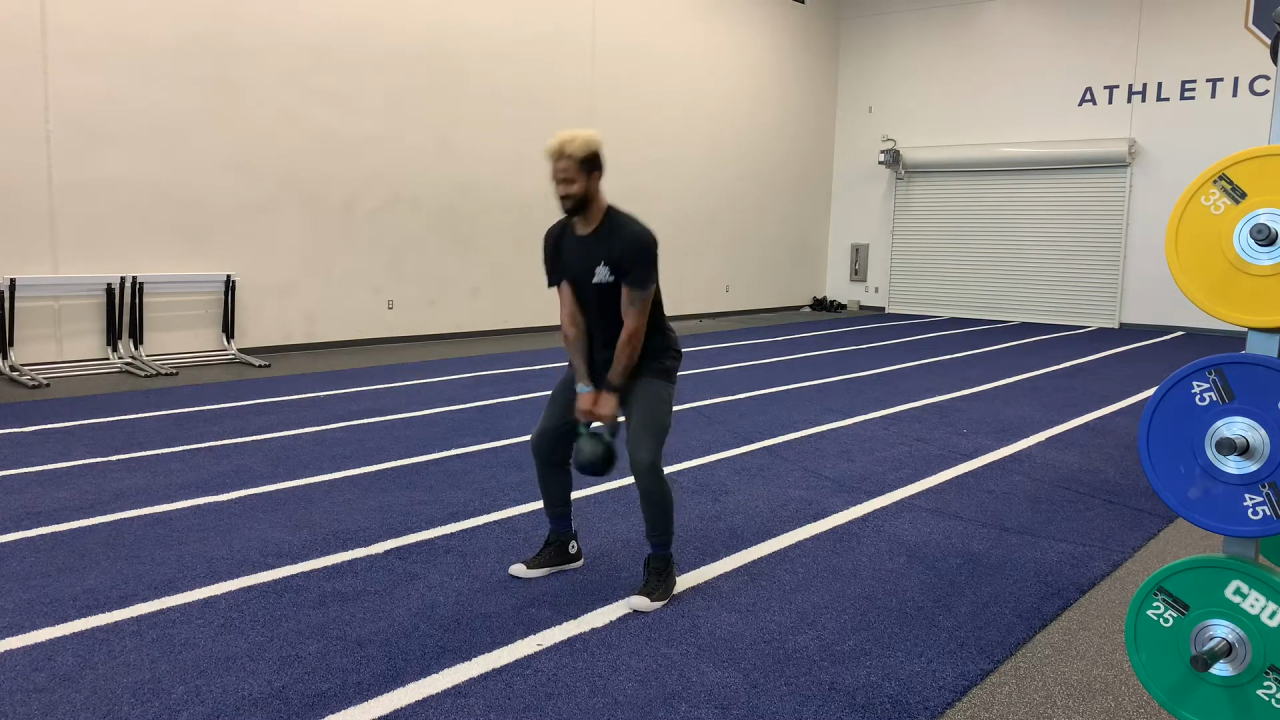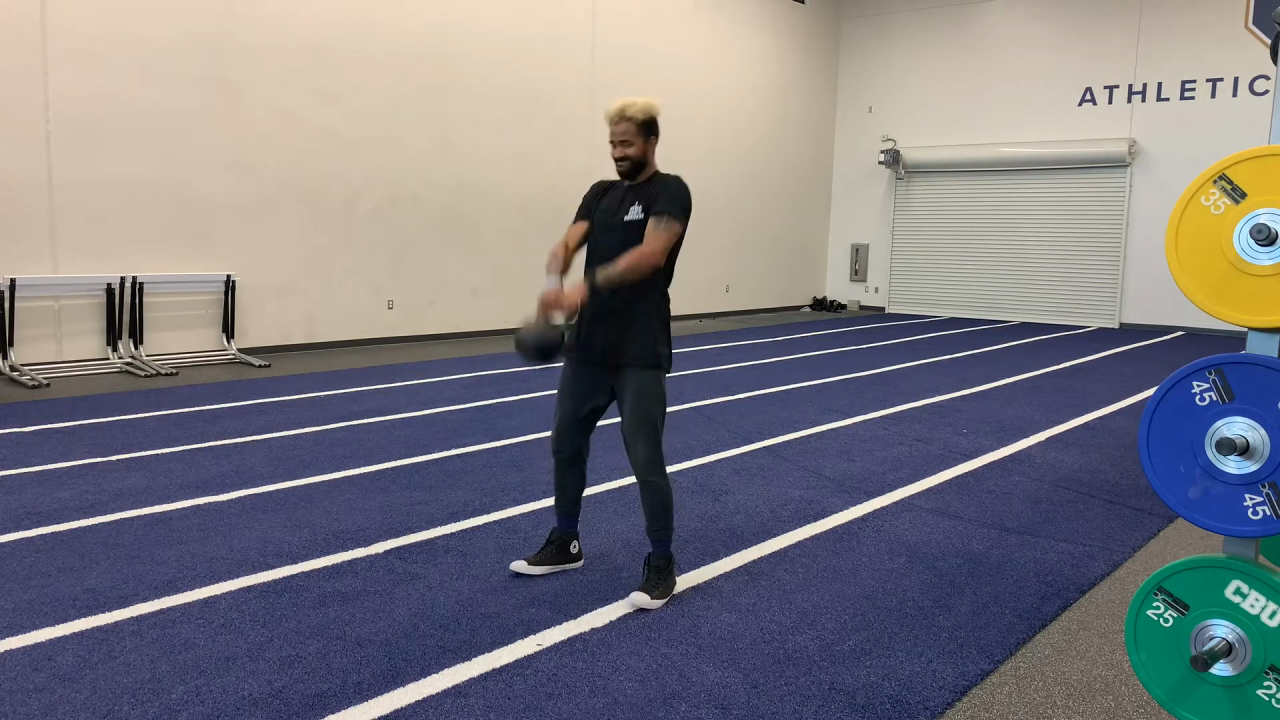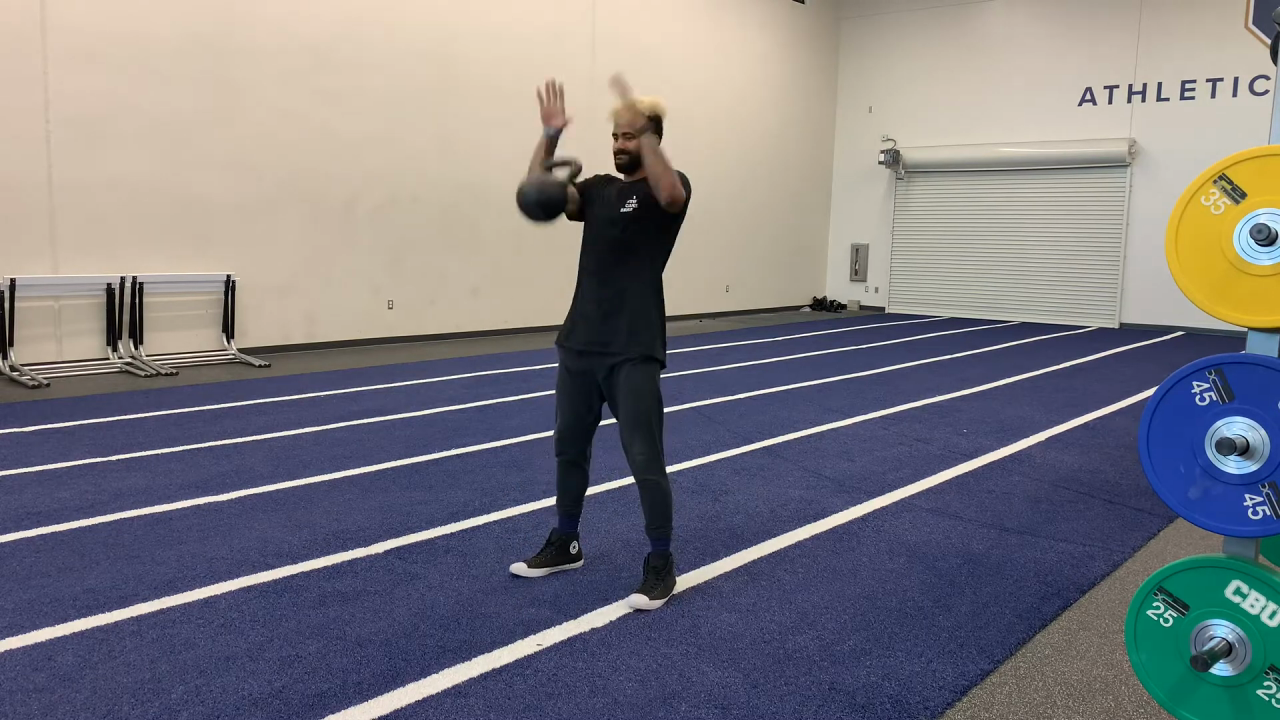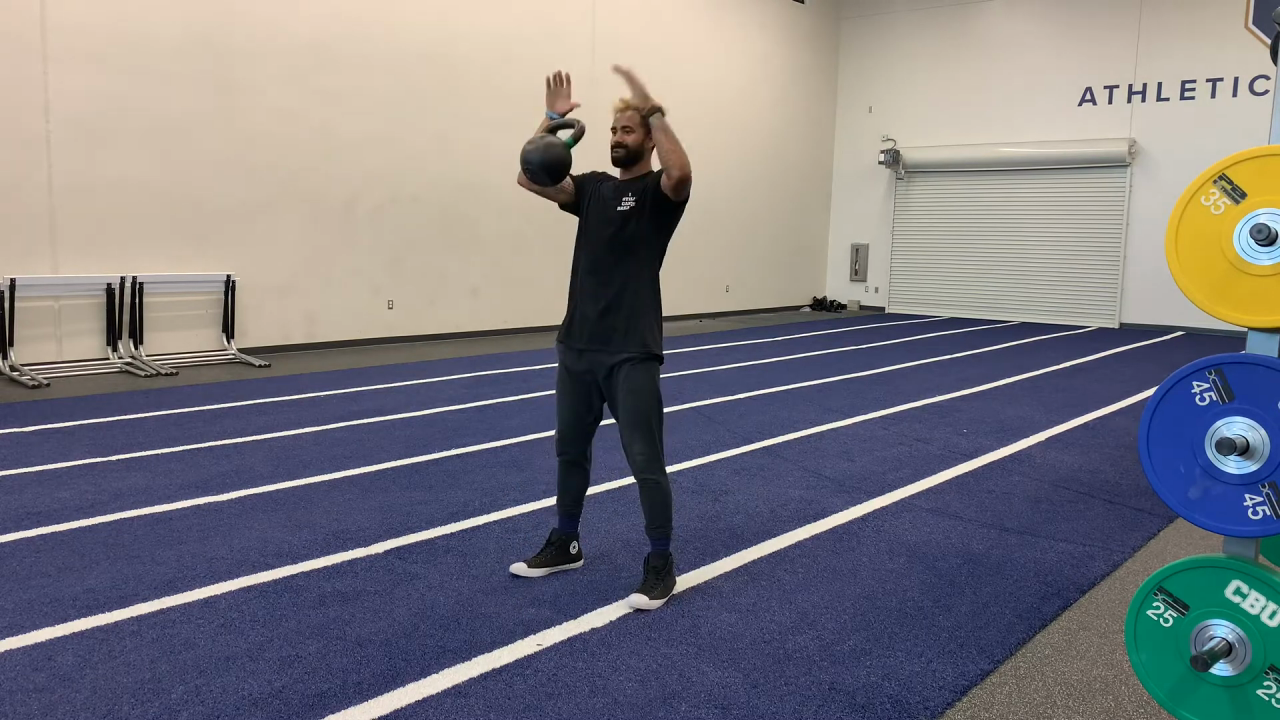
dt=0.2s
person 1, frame 1
left shoulder: (632, 238)
right shoulder: (557, 238)
left elbow: (635, 327)
right elbow: (571, 318)
left wrist: (613, 392)
right wrist: (585, 387)
left hip: (648, 364)
right hip: (595, 358)
left knee: (644, 459)
right knee: (546, 442)
left ankle: (661, 565)
right ankle: (563, 545)
person 1, frame 2
left shoulder: (670, 192)
right shoulder: (601, 193)
left elbow: (651, 255)
right elbow: (568, 243)
left wrist: (587, 283)
right wrist: (556, 281)
left hip: (639, 354)
right hip: (591, 344)
left knee: (645, 458)
right knee: (565, 445)
left ankle: (661, 563)
right ankle: (565, 542)
person 1, frame 3
left shoulder: (665, 187)
right shoulder: (598, 189)
left elbow: (669, 191)
left wrist: (643, 125)
right wrist: (551, 134)
left hip: (632, 352)
right hip: (579, 346)
left knee: (644, 460)
right knee: (569, 449)
left ankle: (660, 564)
right ankle: (565, 543)
person 1, frame 4
left shoulder: (660, 190)
right shoulder: (592, 187)
left elbow: (681, 172)
right elbow: (531, 177)
left wrist: (654, 111)
right wrist: (554, 119)
left hip: (631, 351)
right hip: (578, 345)
left knee: (644, 459)
right knee: (570, 450)
left ankle: (661, 565)
right ankle: (565, 543)
